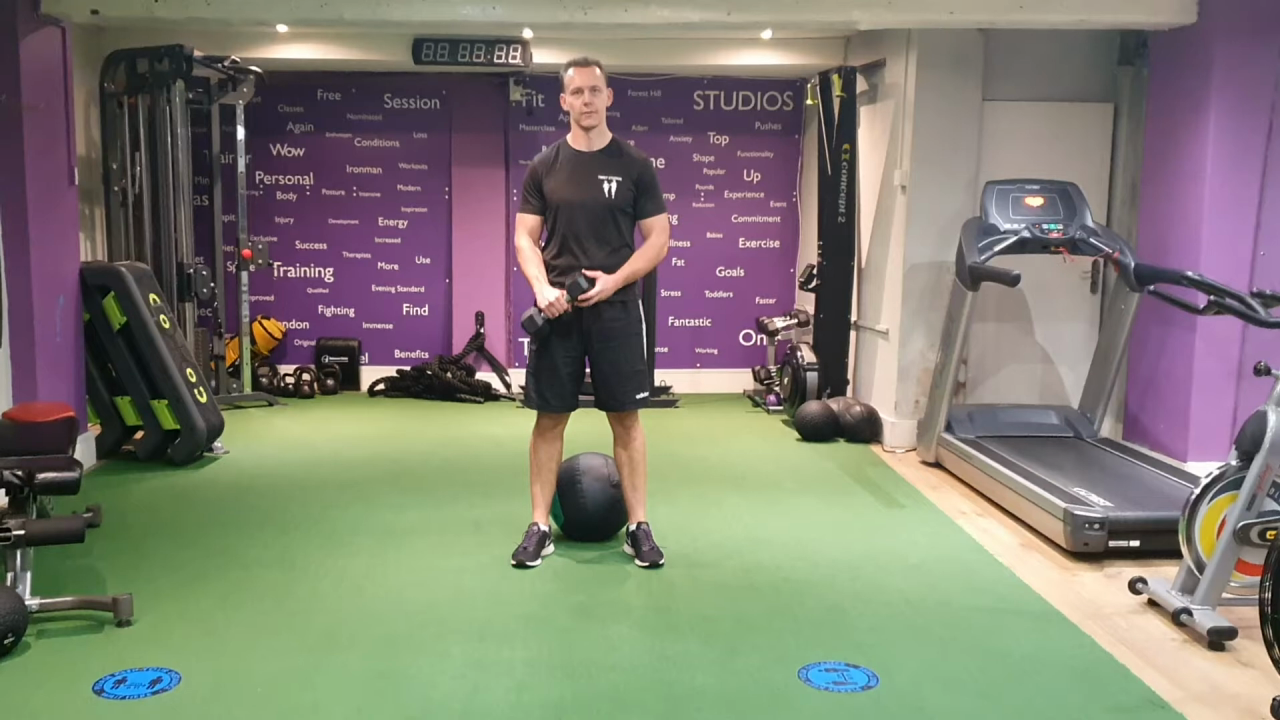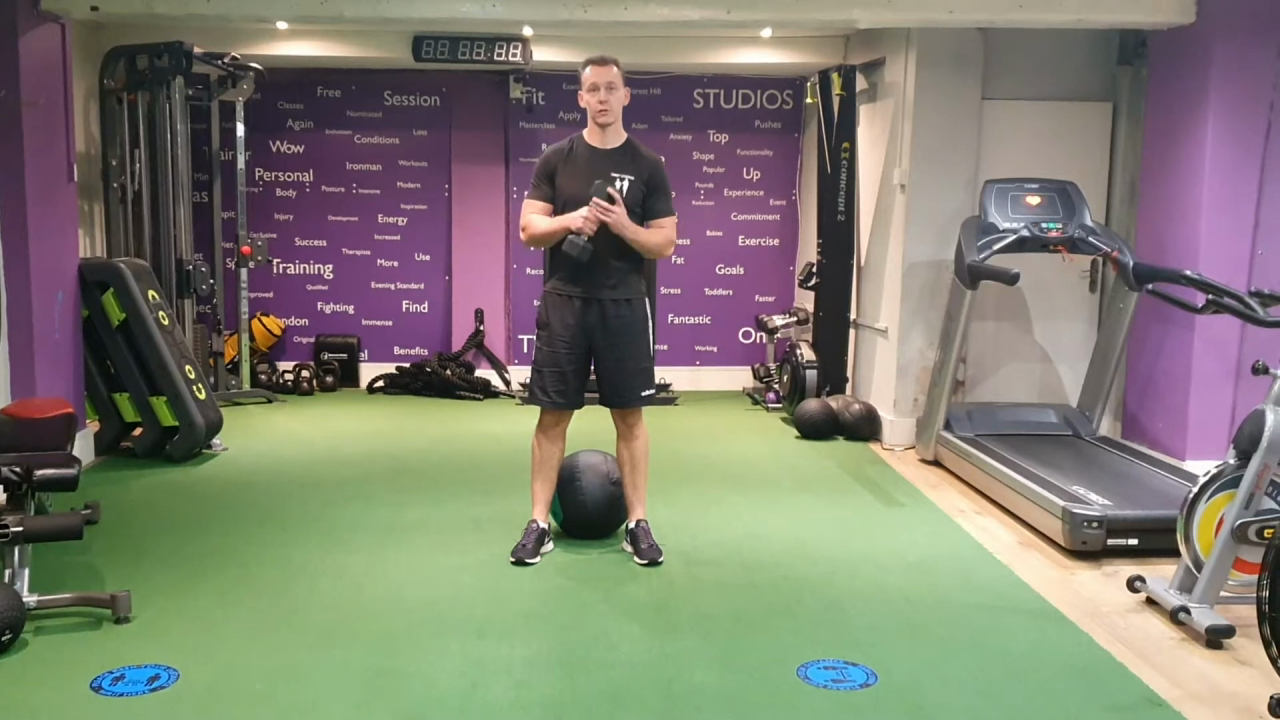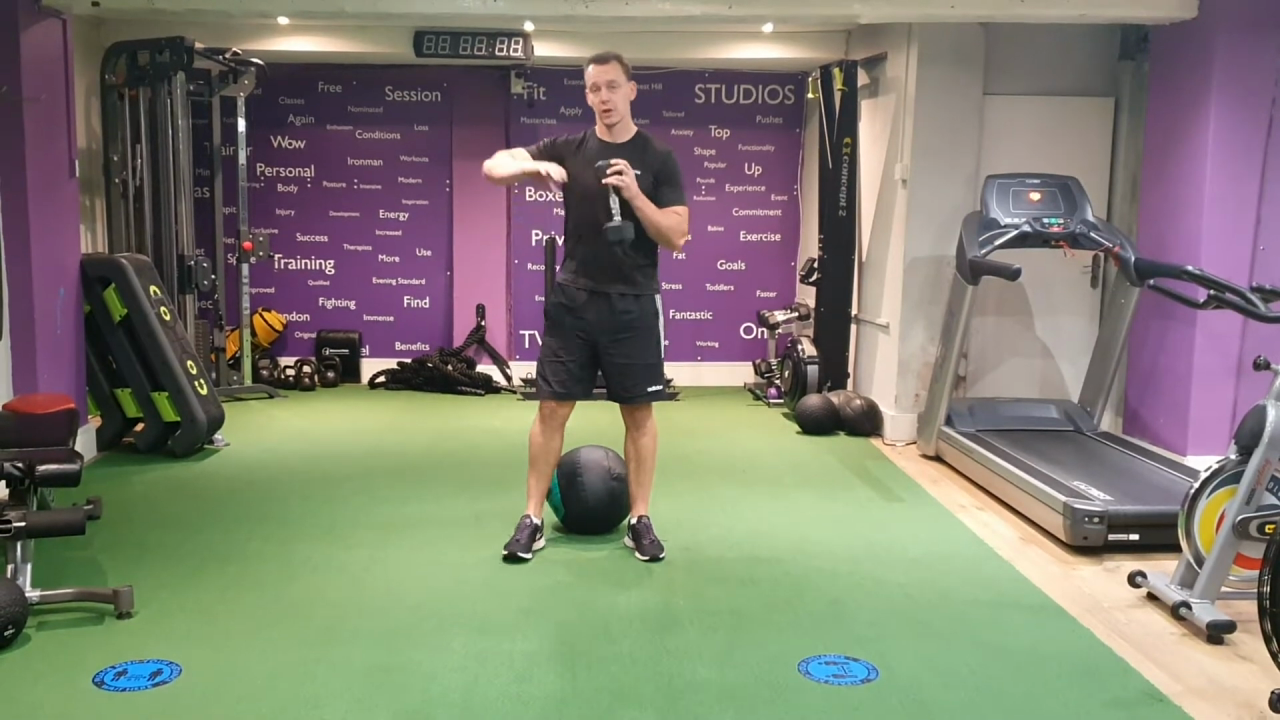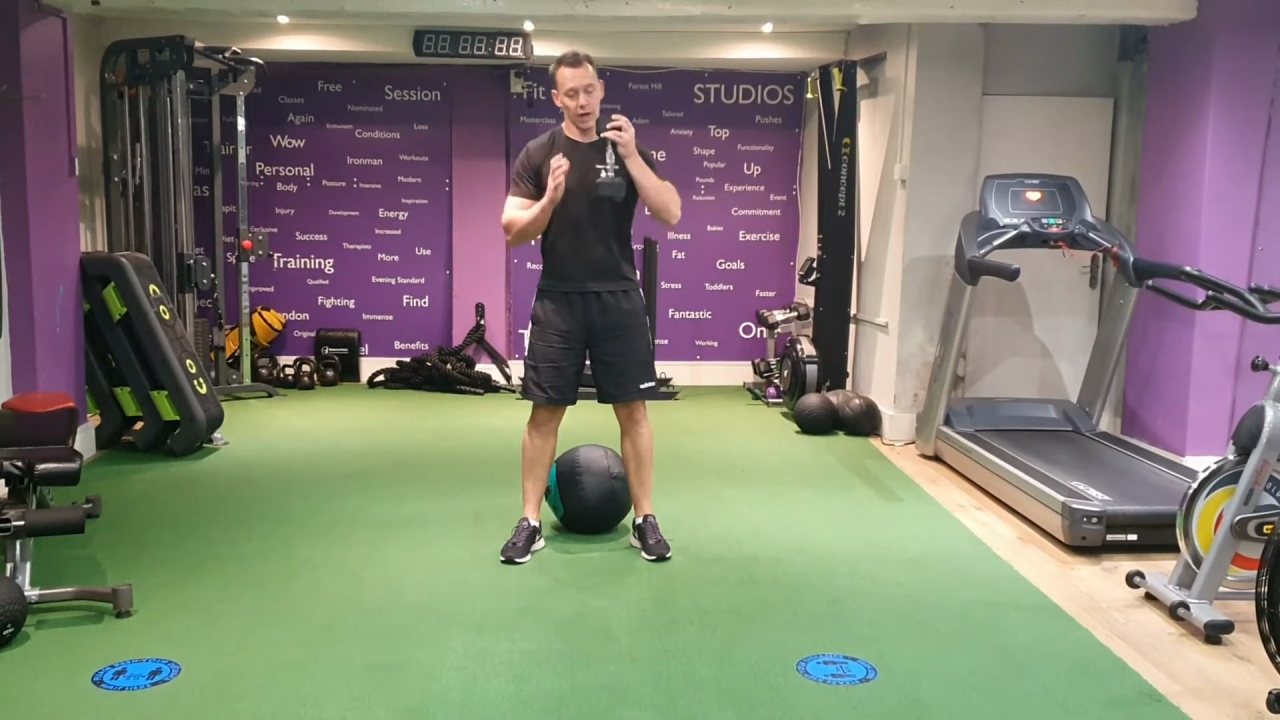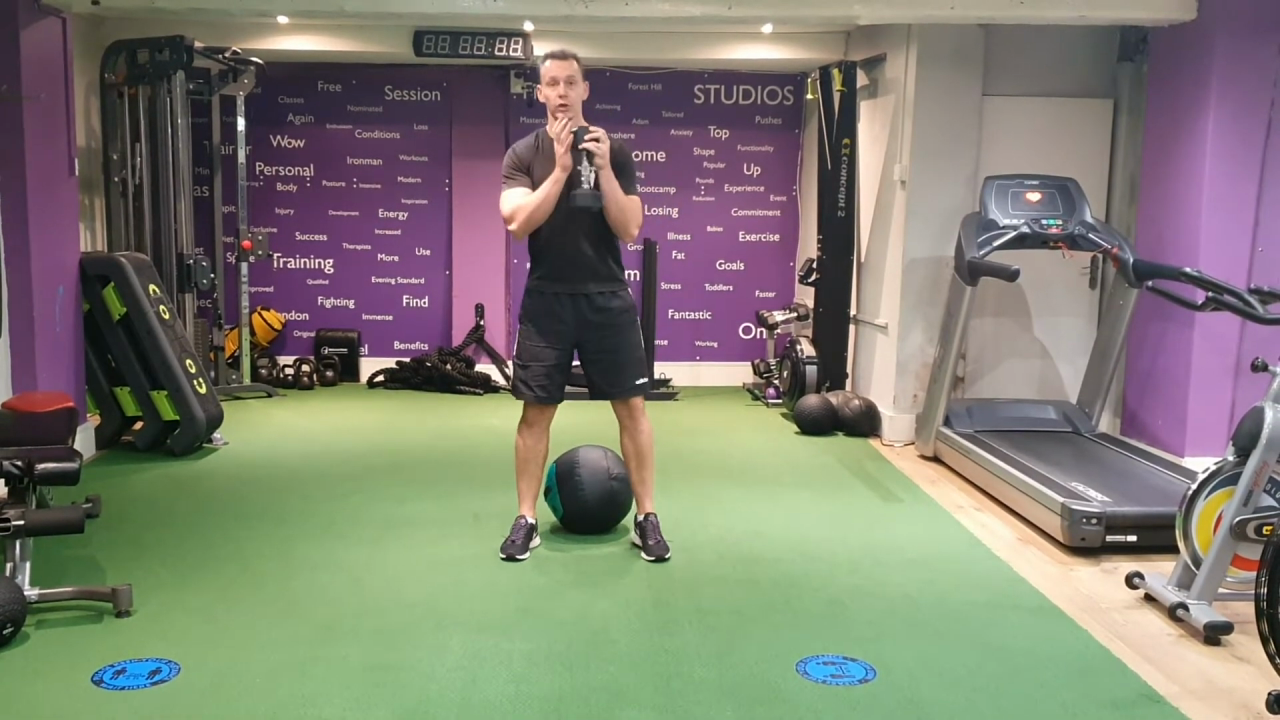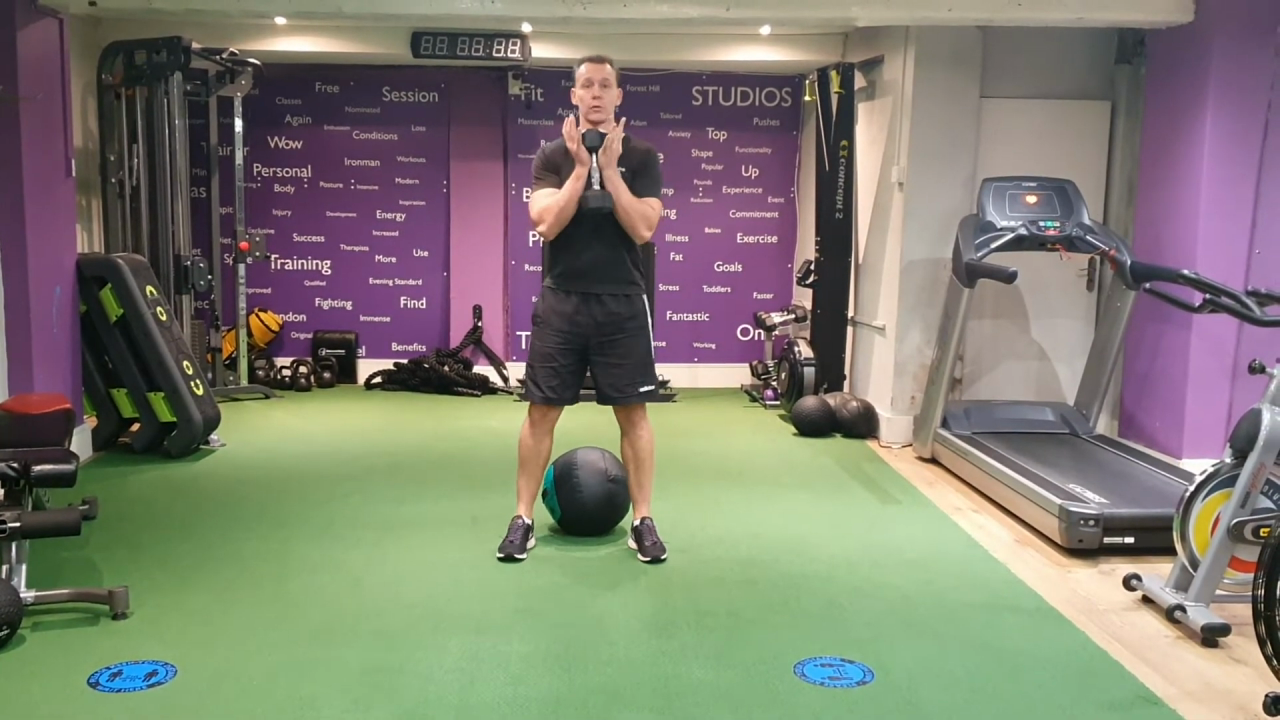
dt=0.7s
person 1, frame 1
left shoulder: (634, 165)
right shoulder: (544, 166)
left elbow: (657, 239)
right elbow: (525, 237)
left wrist: (614, 281)
right wrist: (542, 287)
left hip: (617, 309)
right hip: (558, 312)
left knee: (626, 418)
right knee: (549, 418)
left ankle: (637, 526)
right ankle: (540, 526)
person 1, frame 2
left shoulder: (647, 165)
right shoulder: (556, 158)
left elbow: (665, 244)
right elbow: (528, 230)
left wrist: (622, 225)
right wrist: (568, 221)
left hip: (624, 306)
right hip: (563, 303)
left knee: (629, 416)
right knee: (552, 416)
left ankle: (637, 524)
right ankle: (539, 524)
person 1, frame 3
left shoulder: (658, 157)
right shoulder: (568, 149)
left elbow: (676, 236)
right elbow: (492, 167)
left wrist: (634, 194)
right wrist: (533, 164)
left hip: (633, 302)
right hip: (573, 298)
left knee: (639, 412)
right knee: (552, 409)
left ankle: (639, 520)
right ankle: (532, 520)
person 1, frame 4
left shoulder: (631, 149)
right shoulder: (537, 153)
left elbow: (671, 214)
right elbow: (513, 231)
left wrist: (630, 155)
right wrist: (547, 202)
left hip: (618, 297)
right hip: (558, 300)
left knee: (632, 409)
right knee: (544, 412)
left ankle: (644, 520)
right ankle: (530, 522)
person 1, frame 5
left shoulder: (615, 153)
right shoulder: (524, 153)
left elbow: (629, 229)
right elbow: (517, 223)
left wrist: (603, 167)
right wrist: (561, 169)
left hip: (607, 297)
right hip: (546, 299)
left knee: (632, 406)
right knee: (536, 411)
left ankle: (646, 518)
right ankle: (526, 520)
person 1, frame 6
left shoulder: (640, 156)
right shoulder: (551, 154)
left elbow: (642, 230)
right elbow: (546, 225)
left wrist: (609, 169)
right wrist: (580, 167)
left hip: (622, 300)
right hip: (562, 299)
left knee: (633, 411)
right knee: (542, 410)
left ankle: (642, 521)
right ankle: (523, 520)
